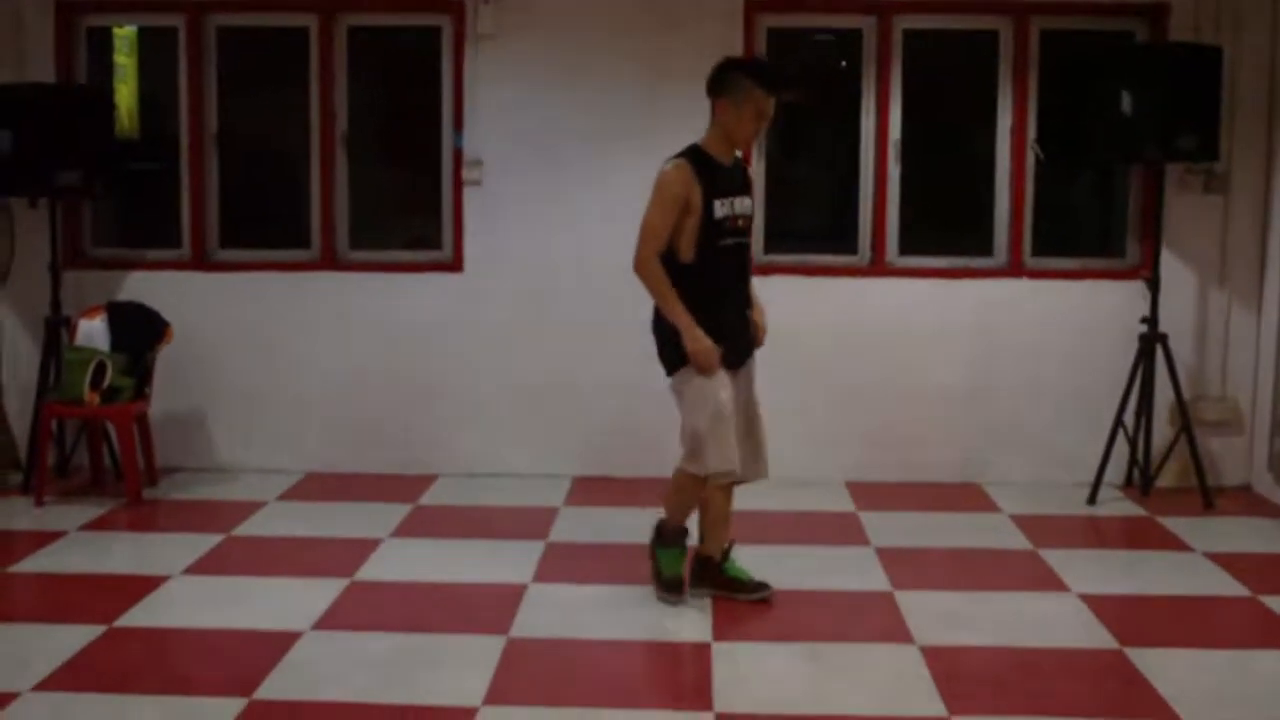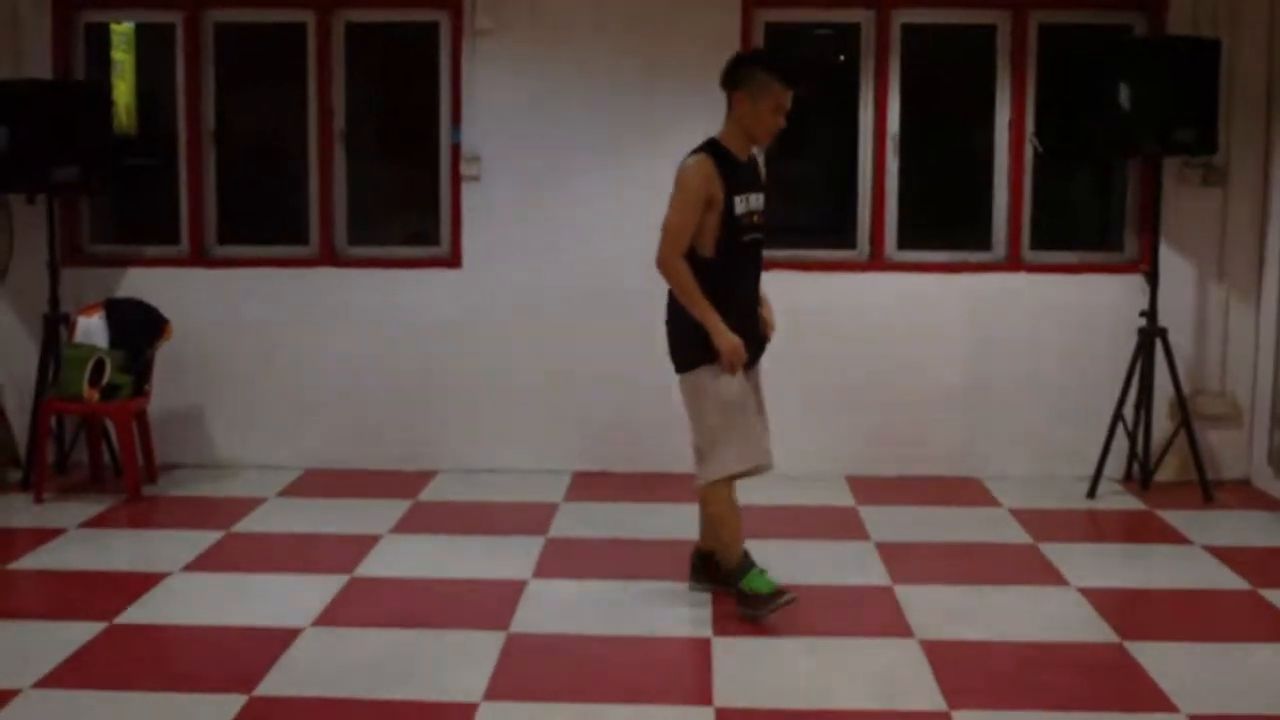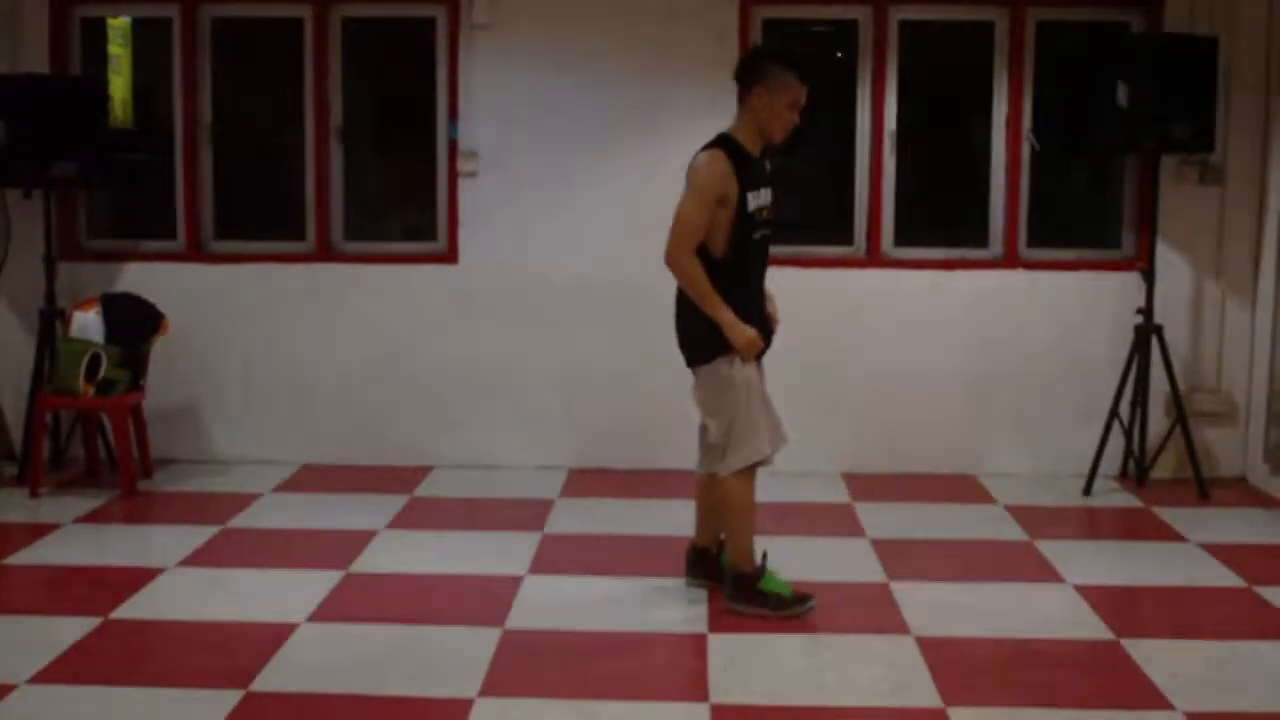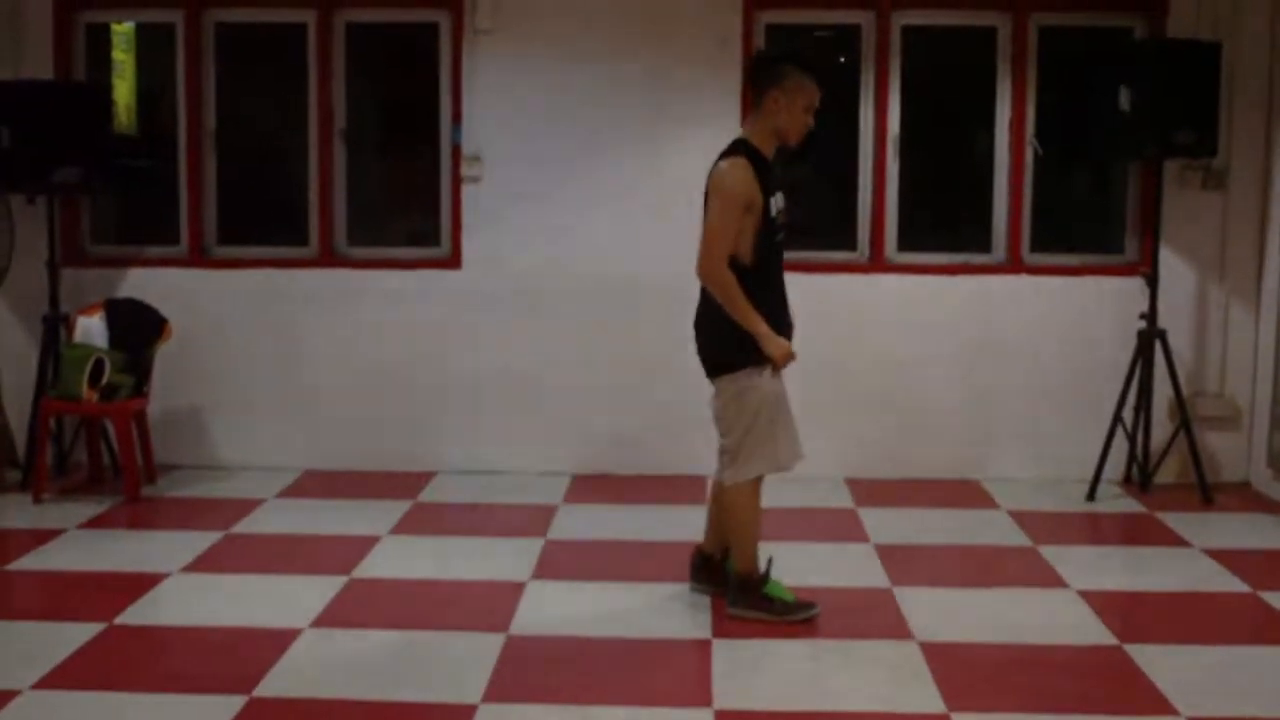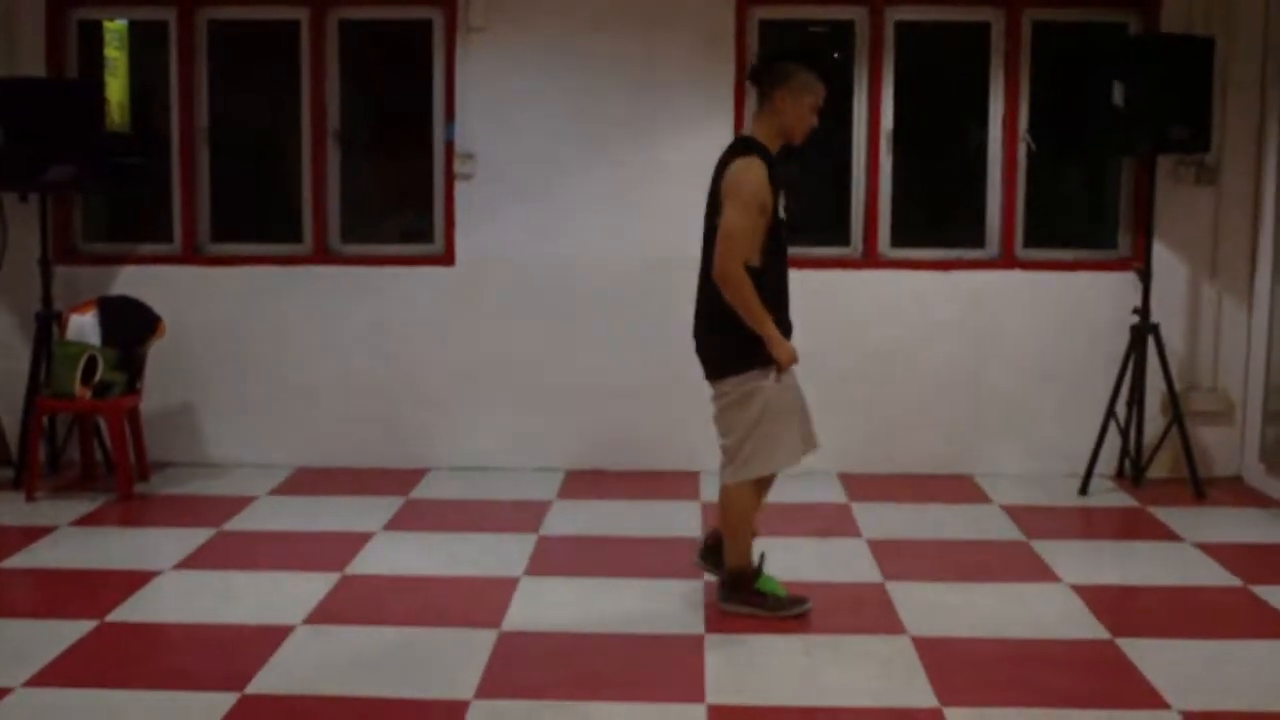
dt=0.2s
person 1, frame 1
left shoulder: (743, 176)
right shoulder: (681, 175)
right elbow: (645, 259)
left wrist: (753, 306)
right wrist: (689, 331)
left hip: (734, 339)
right hip: (693, 342)
left knee: (730, 458)
right knee: (711, 452)
left ankle: (711, 561)
right ankle: (669, 534)
person 1, frame 2
left shoulder: (753, 169)
right shoulder: (701, 170)
right elbow: (670, 258)
left wrist: (761, 305)
right wrist: (716, 329)
left hip: (742, 335)
right hip: (705, 340)
left knee: (732, 456)
right knee: (724, 455)
left ankle: (709, 559)
right ankle: (737, 573)
person 1, frame 3
left shoulder: (757, 164)
right shoulder: (714, 165)
right elbow: (679, 255)
left wrist: (763, 302)
right wrist: (731, 323)
left hip: (740, 329)
right hip: (715, 334)
left knee: (722, 452)
right knee: (741, 452)
left ankle: (705, 555)
right ankle: (747, 578)
person 1, frame 4
left shoulder: (762, 166)
right shoulder: (735, 171)
right elbow: (711, 266)
left wrist: (775, 320)
right wrist: (764, 333)
left hip: (752, 339)
right hip: (738, 342)
left knee: (739, 460)
right knee: (749, 464)
left ankle: (711, 561)
right ankle: (748, 584)
person 1, frame 5
left shoulder: (754, 161)
right shoulder: (749, 170)
right elbow: (726, 269)
left wrist: (770, 333)
right wrist: (774, 336)
left hip: (748, 339)
right hip: (738, 341)
left knee: (764, 453)
right knee: (748, 461)
left ankle: (722, 544)
right ankle: (739, 581)
